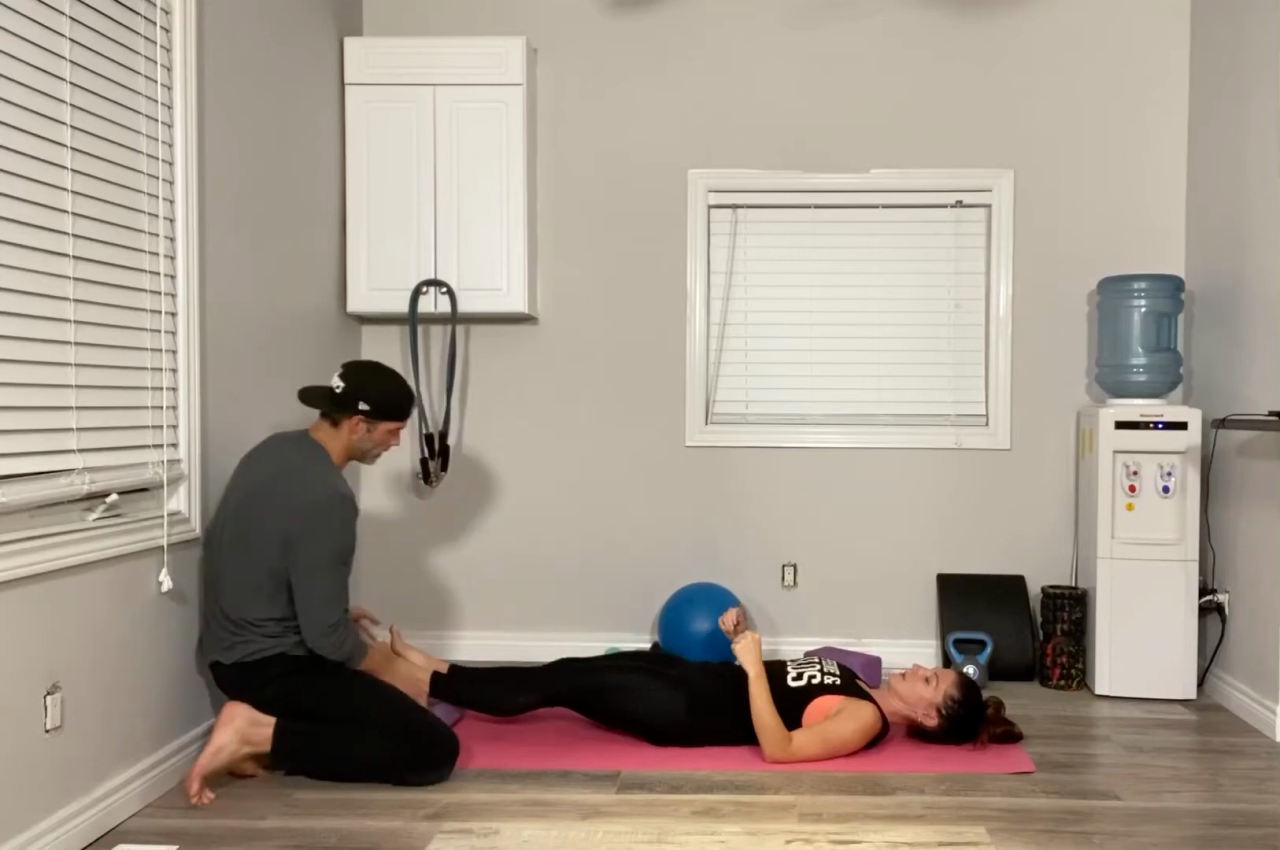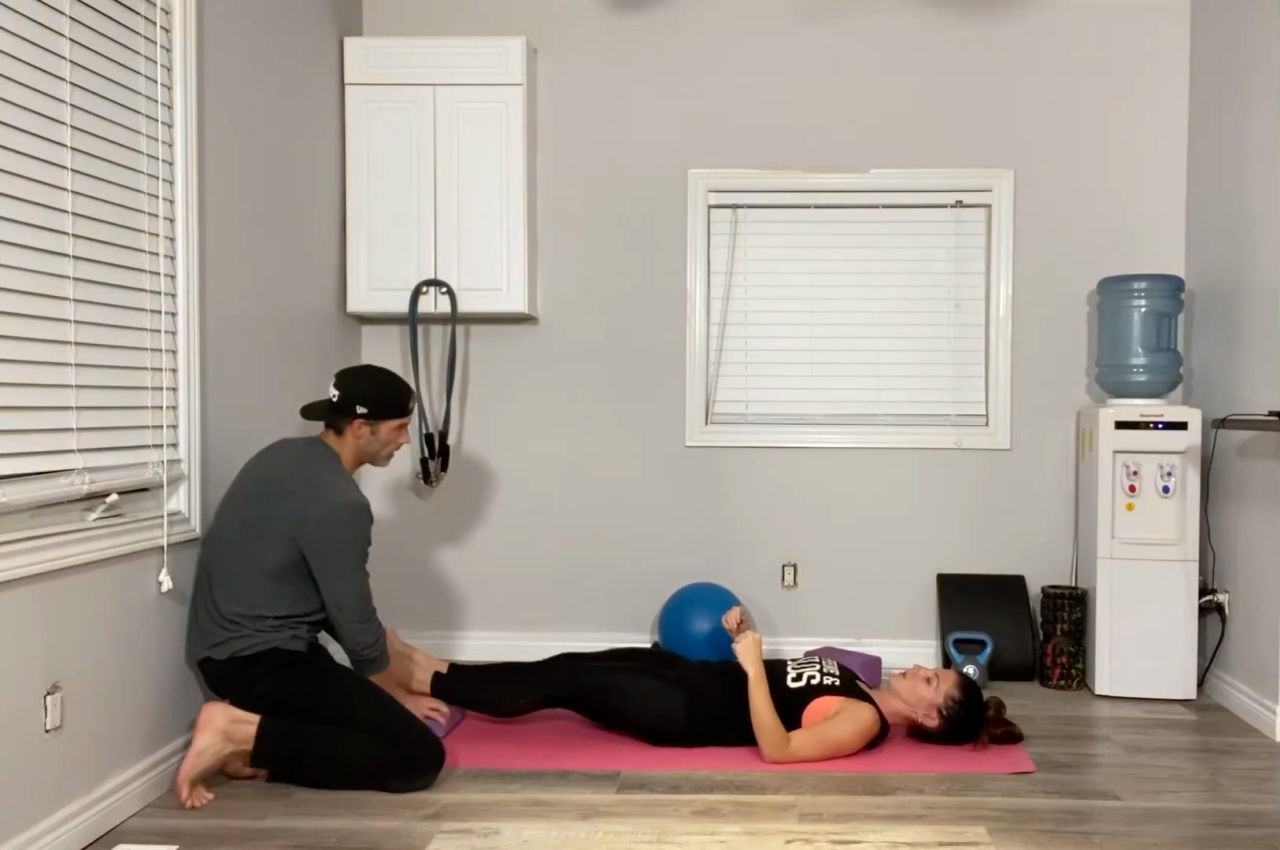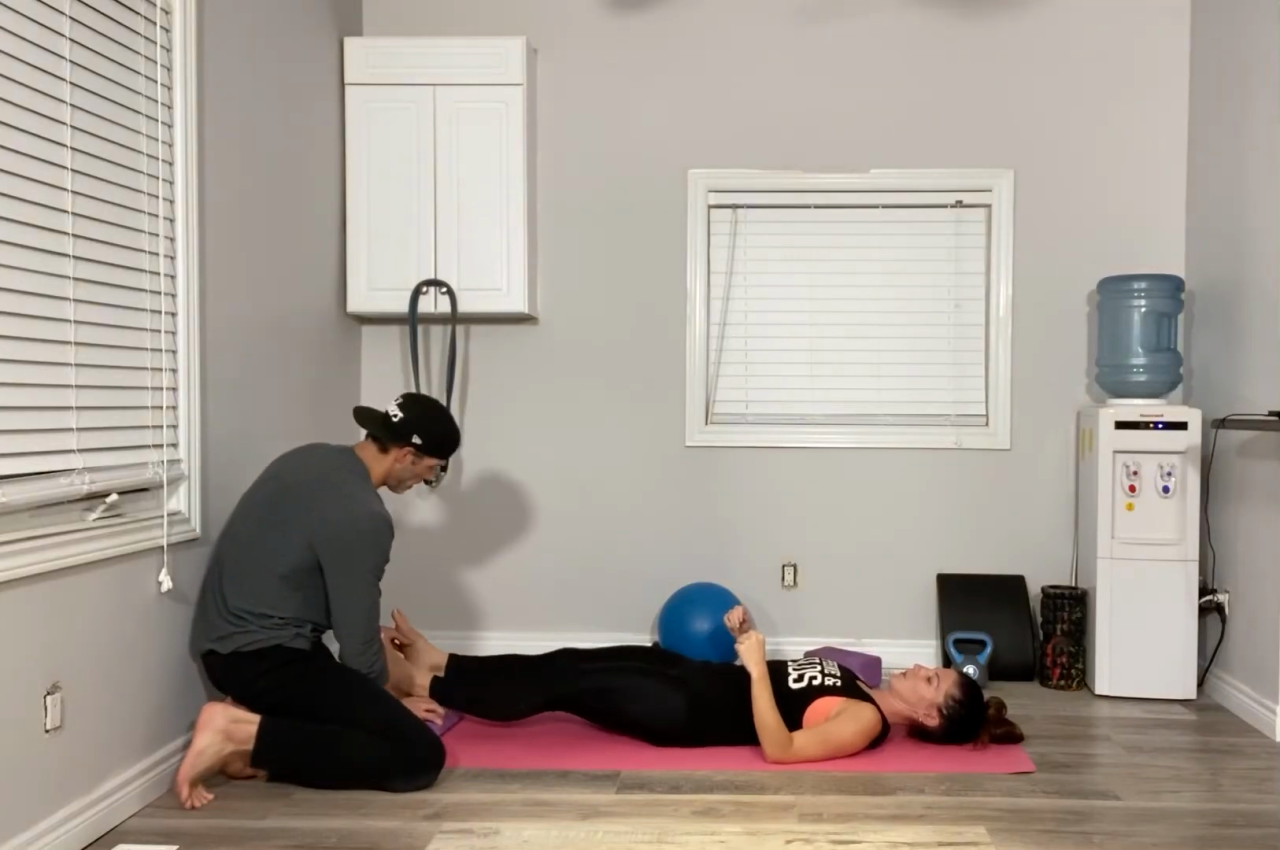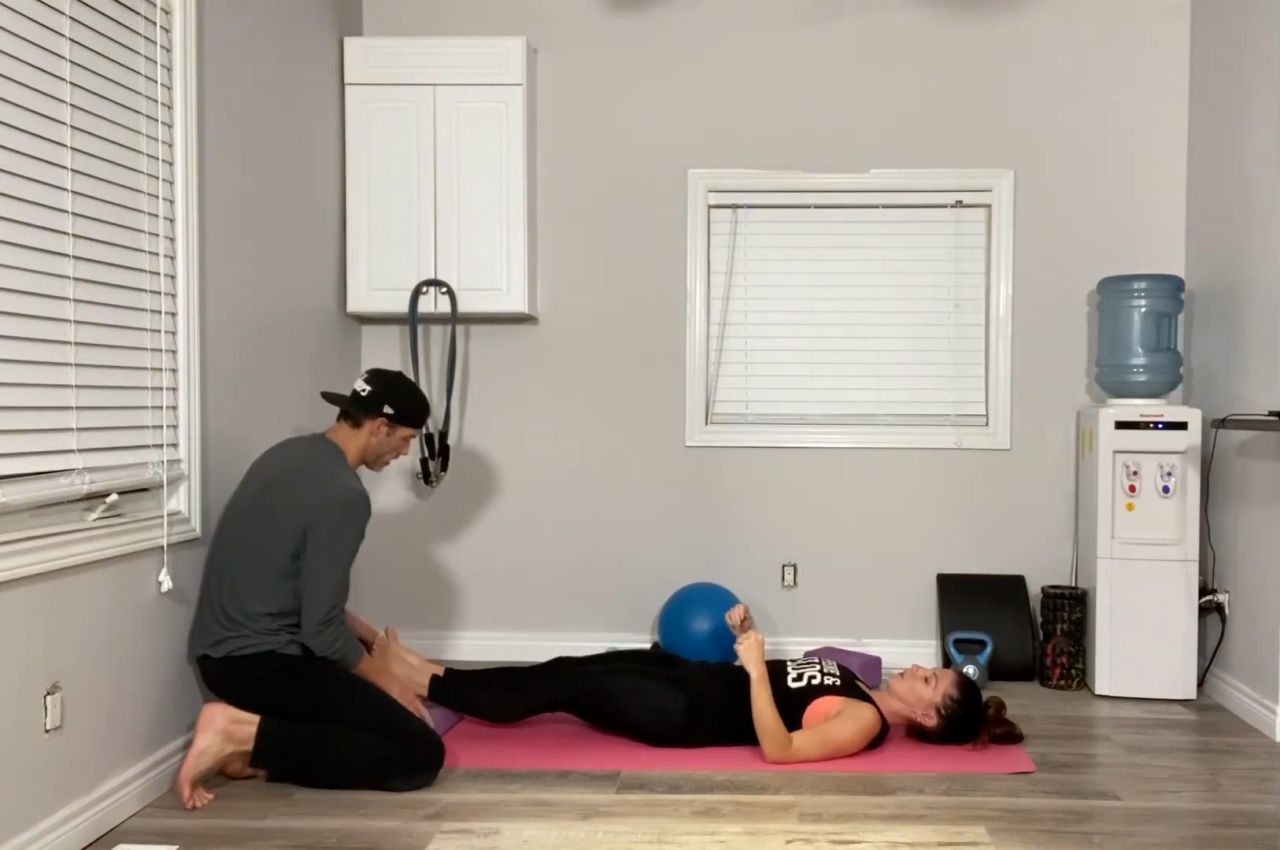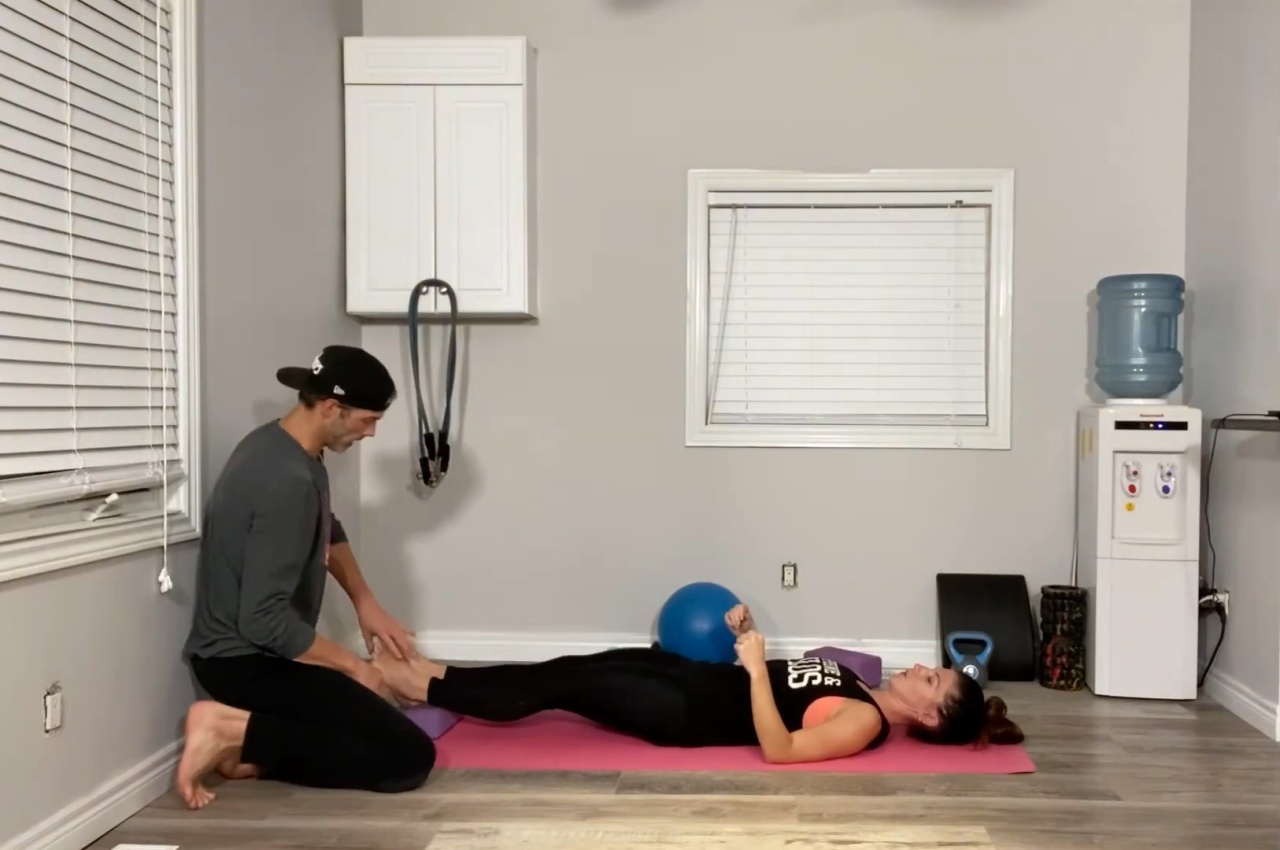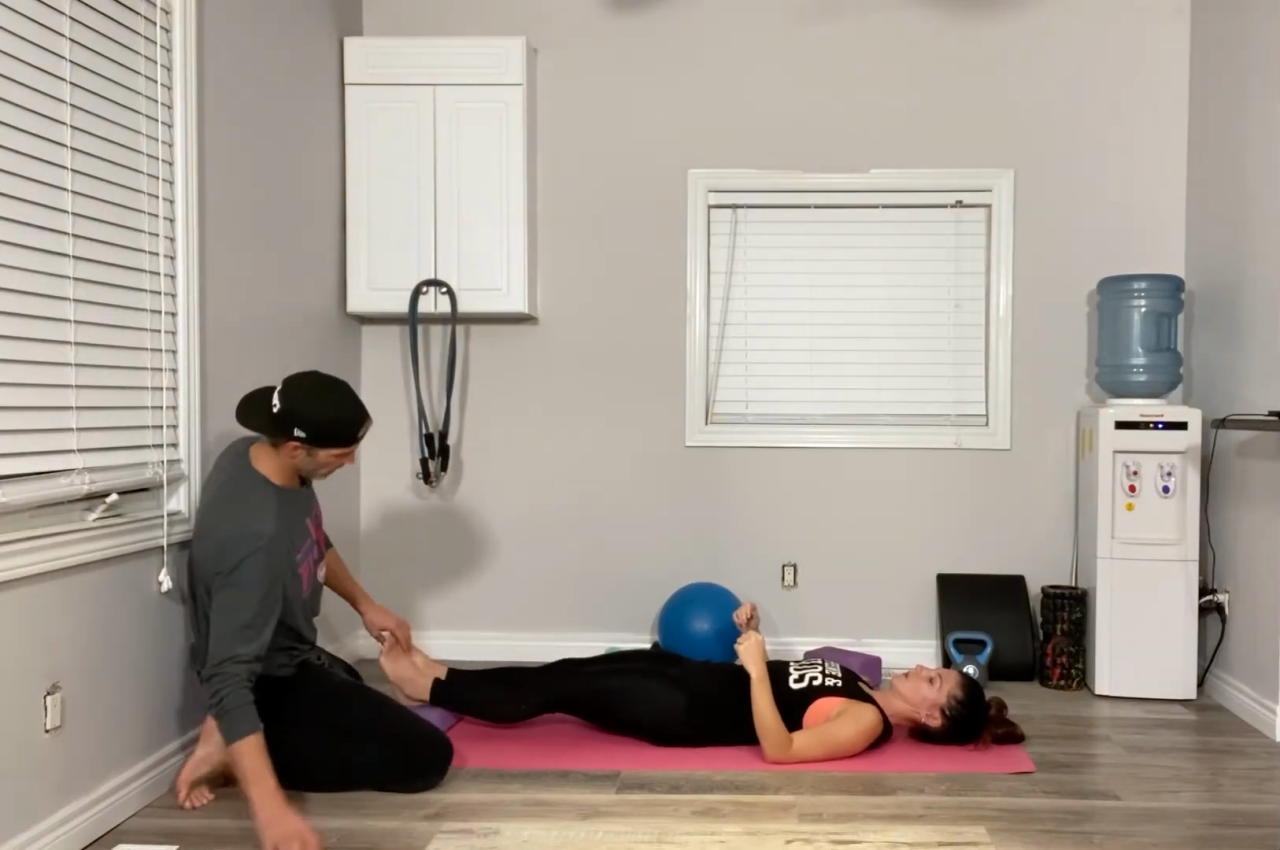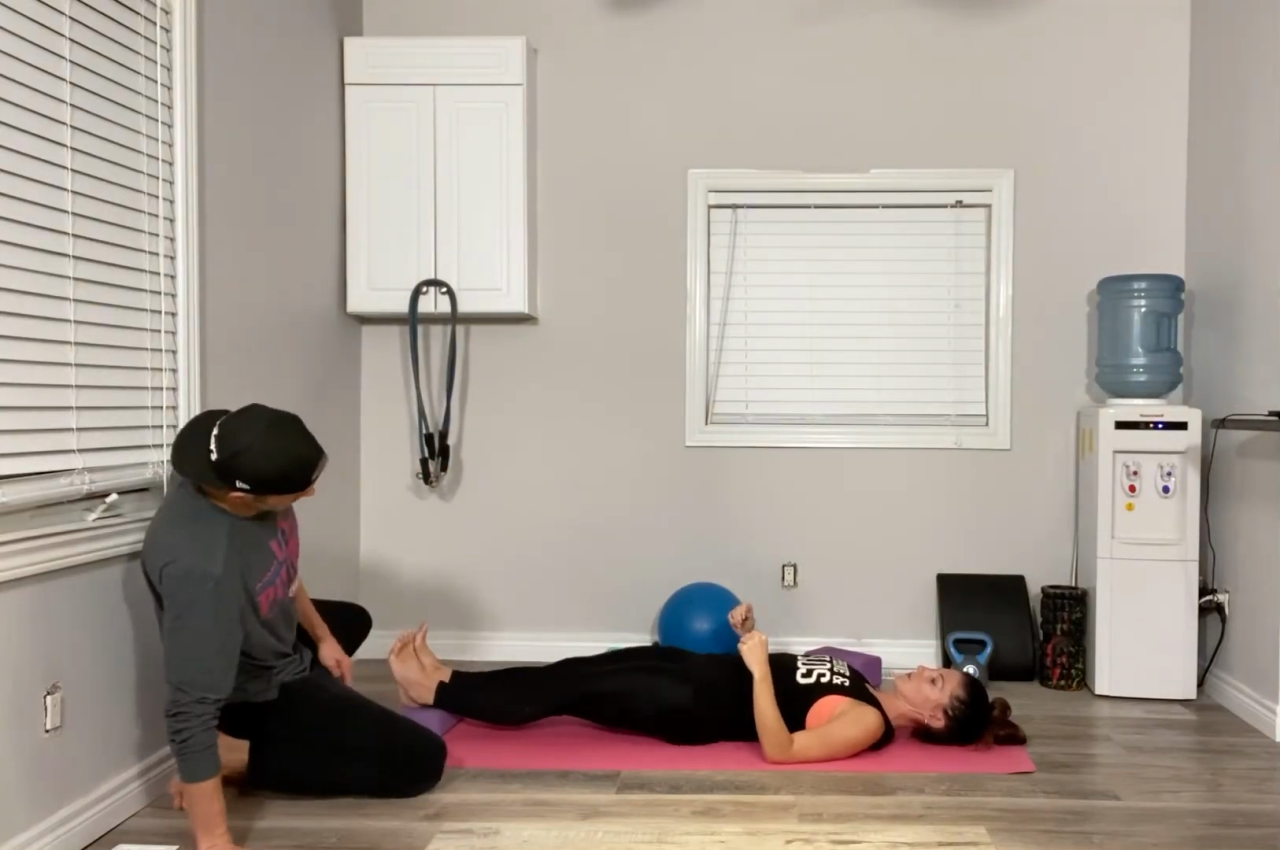
dt=0.7s
person 1, frame 1
left shoulder: (865, 721)
right shoulder: (860, 689)
left elbow: (777, 747)
left wrist: (751, 665)
right wrist: (744, 639)
left hip: (699, 715)
right hip: (703, 678)
left knee: (568, 686)
right knee: (571, 669)
left ankle: (426, 683)
right ankle: (439, 670)
person 1, frame 2
left shoulder: (865, 721)
right shoulder: (862, 688)
left elbow: (777, 747)
left wrist: (752, 665)
right wrist: (747, 637)
left hip: (701, 713)
right hip: (706, 677)
left knee: (570, 684)
right knee: (571, 666)
left ankle: (430, 686)
right ankle: (437, 671)
person 1, frame 3
left shoulder: (866, 722)
right shoulder: (862, 690)
left elbow: (779, 747)
left wrist: (755, 664)
right wrist: (749, 638)
left hip: (700, 714)
right hip: (704, 677)
left knee: (569, 687)
right knee: (571, 663)
left ankle: (425, 687)
right ankle: (440, 663)
person 1, frame 4
left shoulder: (866, 722)
right shoulder: (862, 688)
left elbow: (779, 747)
left wrist: (754, 667)
right wrist: (749, 638)
left hip: (700, 713)
right hip: (706, 678)
left knee: (573, 689)
right knee: (571, 669)
left ankle: (430, 688)
right ankle: (439, 677)
person 1, frame 5
left shoulder: (866, 723)
right shoulder: (862, 690)
left elbow: (778, 748)
left wrist: (754, 667)
right wrist: (748, 638)
left hip: (699, 713)
right hip: (708, 678)
left knee: (570, 687)
right knee: (574, 666)
left ankle: (430, 688)
right ankle: (440, 676)
person 1, frame 6
left shoulder: (867, 723)
right shoulder: (863, 691)
left elbow: (778, 748)
left wrist: (754, 665)
right wrist: (752, 637)
left hip: (699, 714)
right hip: (705, 677)
left knee: (567, 693)
right knee: (574, 671)
left ankle: (430, 689)
right ankle: (442, 675)
person 1, frame 7
left shoulder: (868, 725)
right shoulder: (867, 690)
left elbow: (778, 748)
left wrist: (757, 666)
right wrist: (750, 638)
left hip: (705, 706)
right hip: (707, 670)
left knee: (571, 693)
right knee: (575, 671)
left ankle: (434, 692)
right ankle: (445, 677)
person 2, frame 1
left shoulder: (277, 449)
right shoulder: (326, 499)
right elbow: (327, 636)
left wrist: (339, 614)
right wrist: (389, 673)
left hip: (236, 650)
right hip: (272, 663)
right knee: (434, 749)
left ankle: (260, 723)
right ankle: (259, 734)
person 2, frame 2
left shoulder: (288, 455)
right shoulder: (338, 504)
right elbow: (356, 626)
left wrist: (396, 655)
right wrist: (398, 696)
left hip: (226, 648)
right hip: (260, 658)
left knee: (363, 719)
right knee: (419, 756)
left ankle: (249, 718)
right ankle: (242, 735)
person 2, frame 3
left shoulder: (313, 459)
right shoulder: (362, 517)
right elbow: (358, 646)
left wrist: (394, 669)
right wrist: (391, 700)
left hip: (228, 643)
right hip: (262, 654)
left knee: (363, 718)
right knee: (420, 757)
left ankle: (252, 719)
right ankle: (243, 735)
person 2, frame 4
left shoulder: (291, 454)
right shoulder: (342, 494)
right elbow: (322, 629)
left wrist: (371, 639)
right wrist: (385, 682)
left hip: (223, 650)
right hip: (260, 660)
left knee: (365, 720)
right knee: (420, 755)
left ankle: (248, 728)
right ankle: (244, 735)
person 2, frame 5
left shoulder: (276, 444)
right shoulder: (287, 482)
left elbow: (327, 533)
right elbow: (264, 620)
left wrist: (366, 603)
right wrist: (353, 665)
left hip: (246, 652)
right hip: (247, 661)
left knee: (366, 721)
right knee: (410, 756)
left ankle: (247, 739)
right ankle: (234, 730)
person 2, frame 6
left shoulder: (256, 456)
right shoulder: (254, 534)
left elbow: (314, 543)
right elbow: (227, 679)
left wrist: (366, 605)
right wrist: (269, 808)
left hip: (281, 656)
right hip: (271, 677)
left knee: (350, 683)
right knee: (428, 757)
left ankle: (255, 752)
right ankle: (239, 747)
person 2, frame 7
left shoulder: (235, 472)
right shoulder: (200, 567)
right elbow: (191, 709)
left wrist: (322, 636)
left hip: (280, 641)
right hip: (257, 691)
left knee: (353, 620)
right knee: (422, 760)
right ankle: (240, 756)
